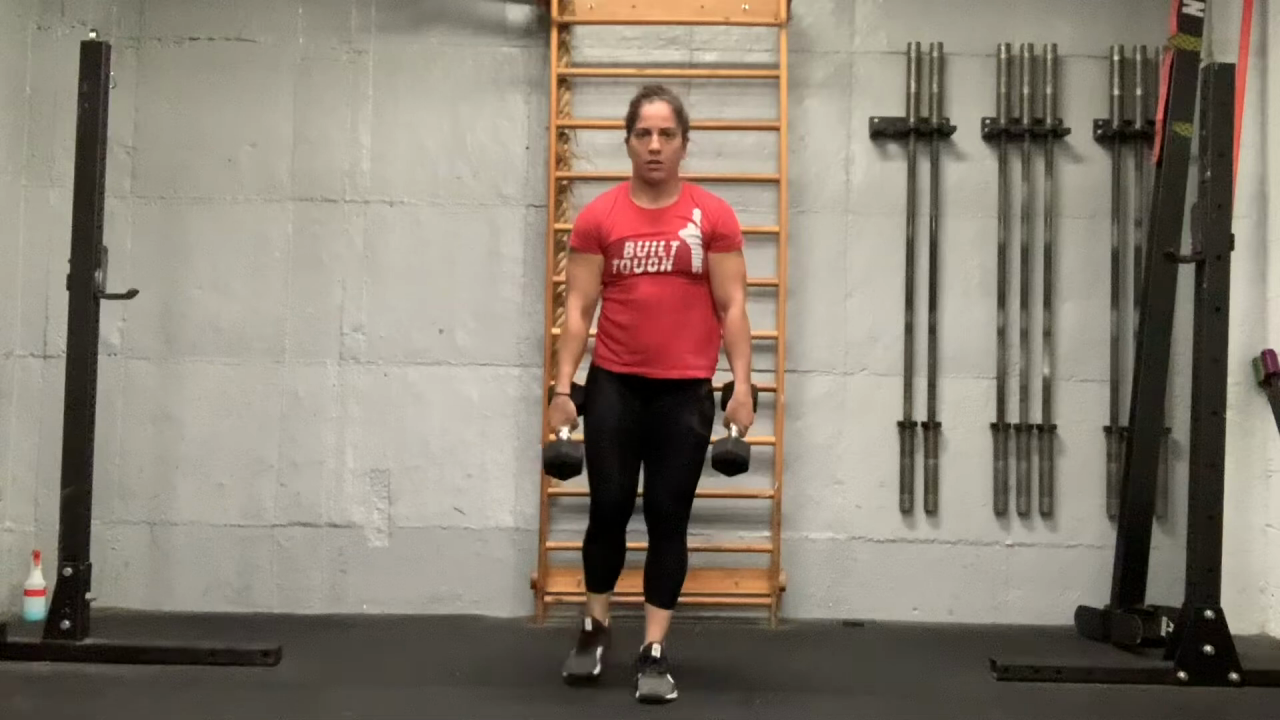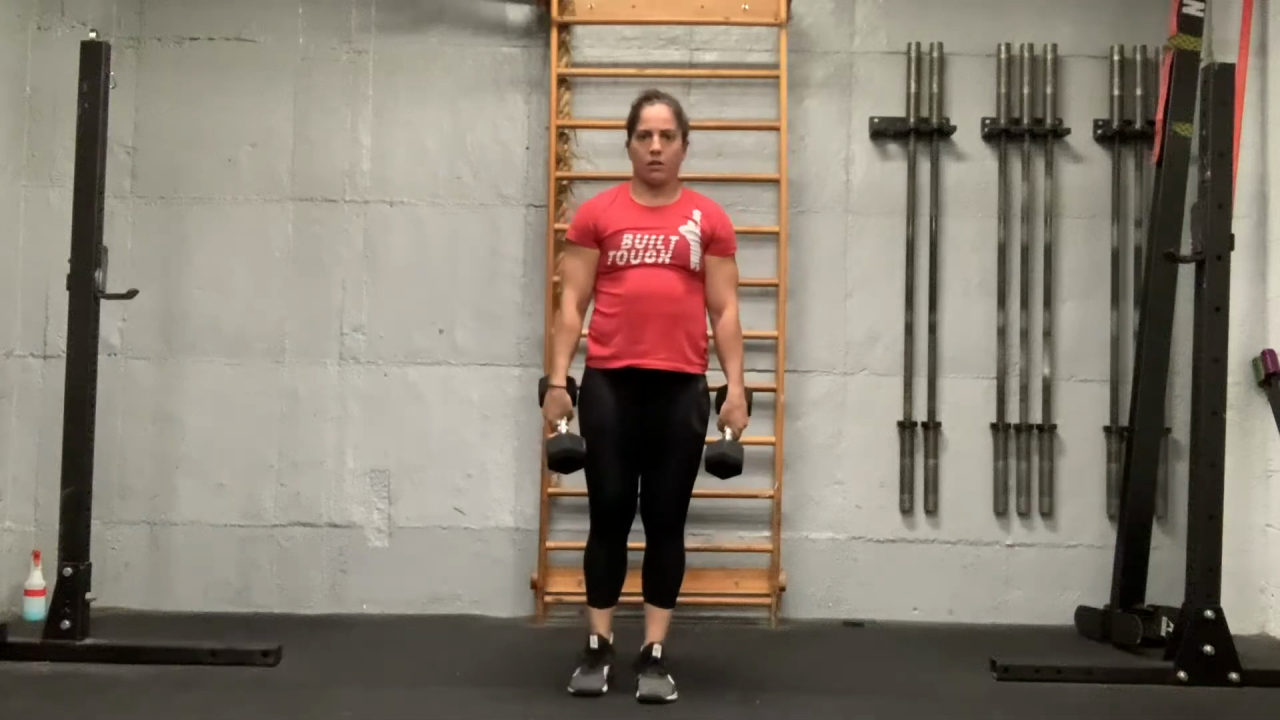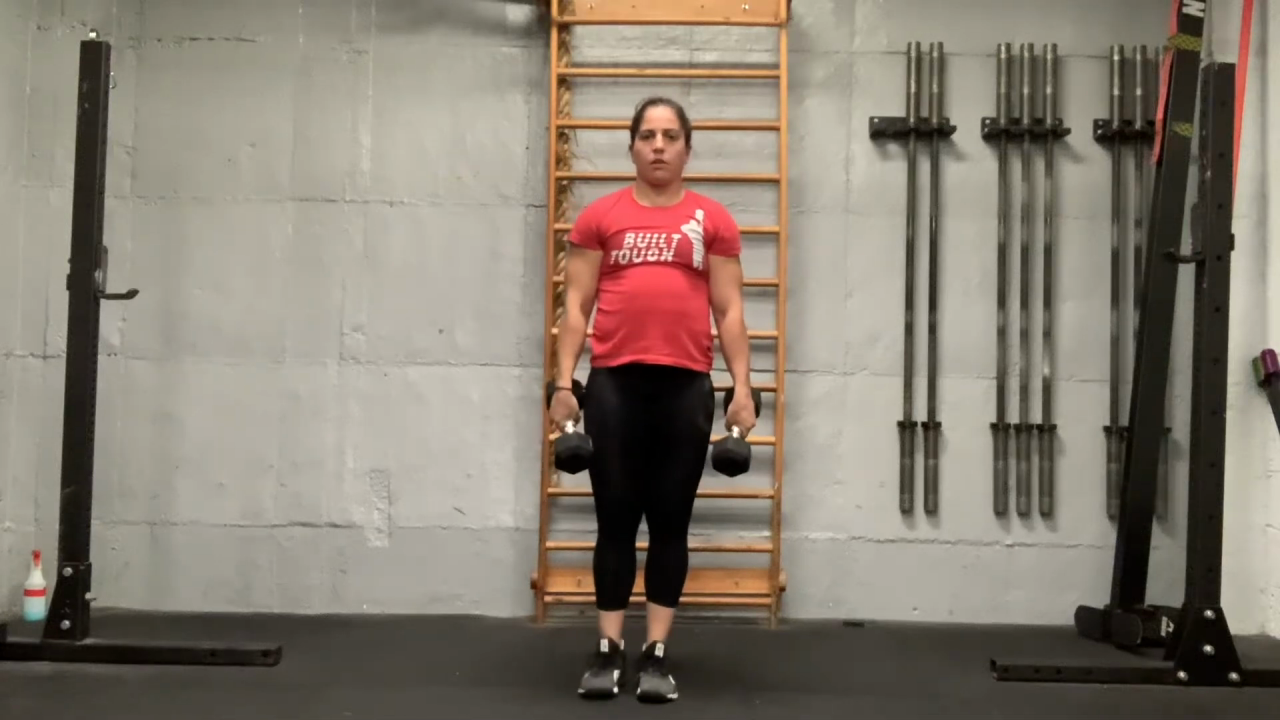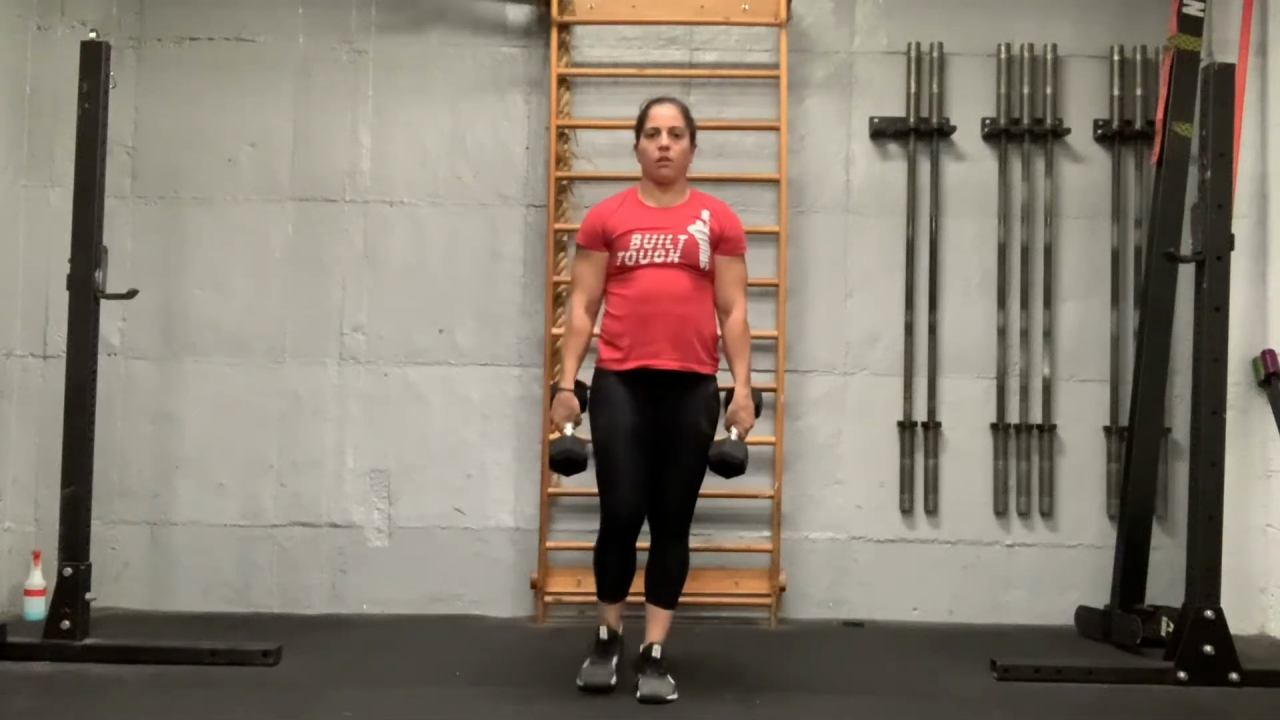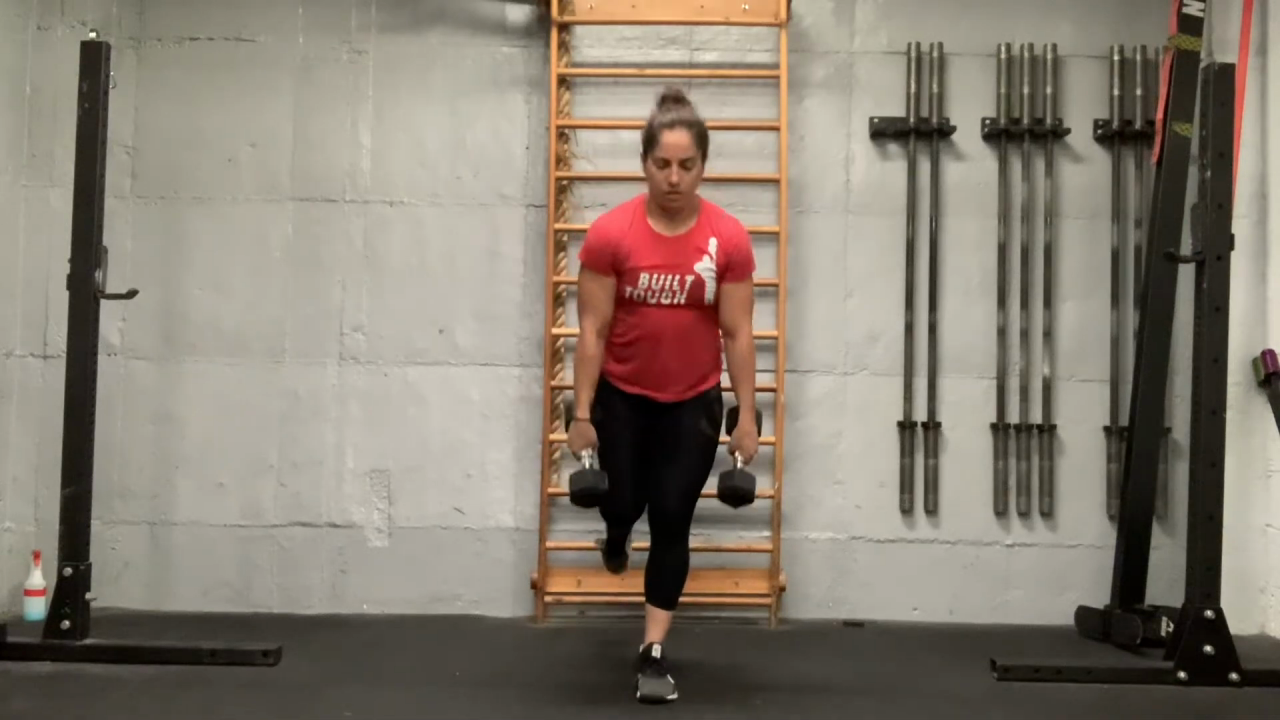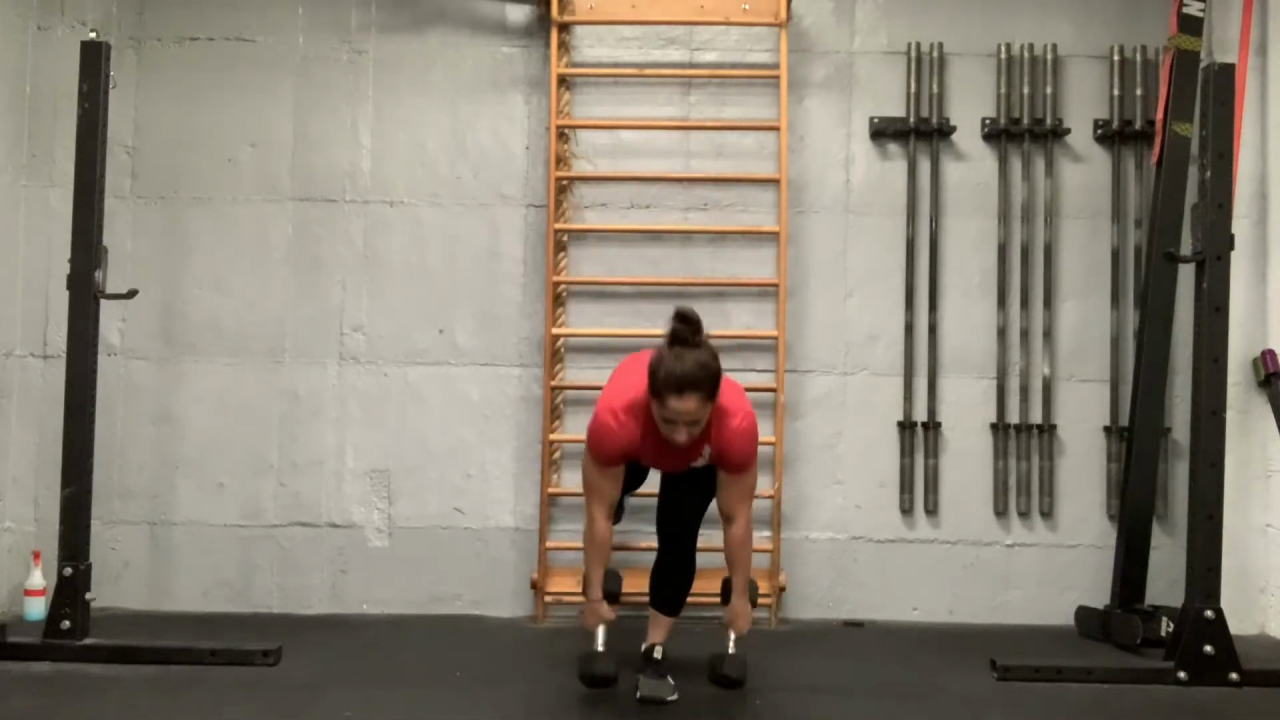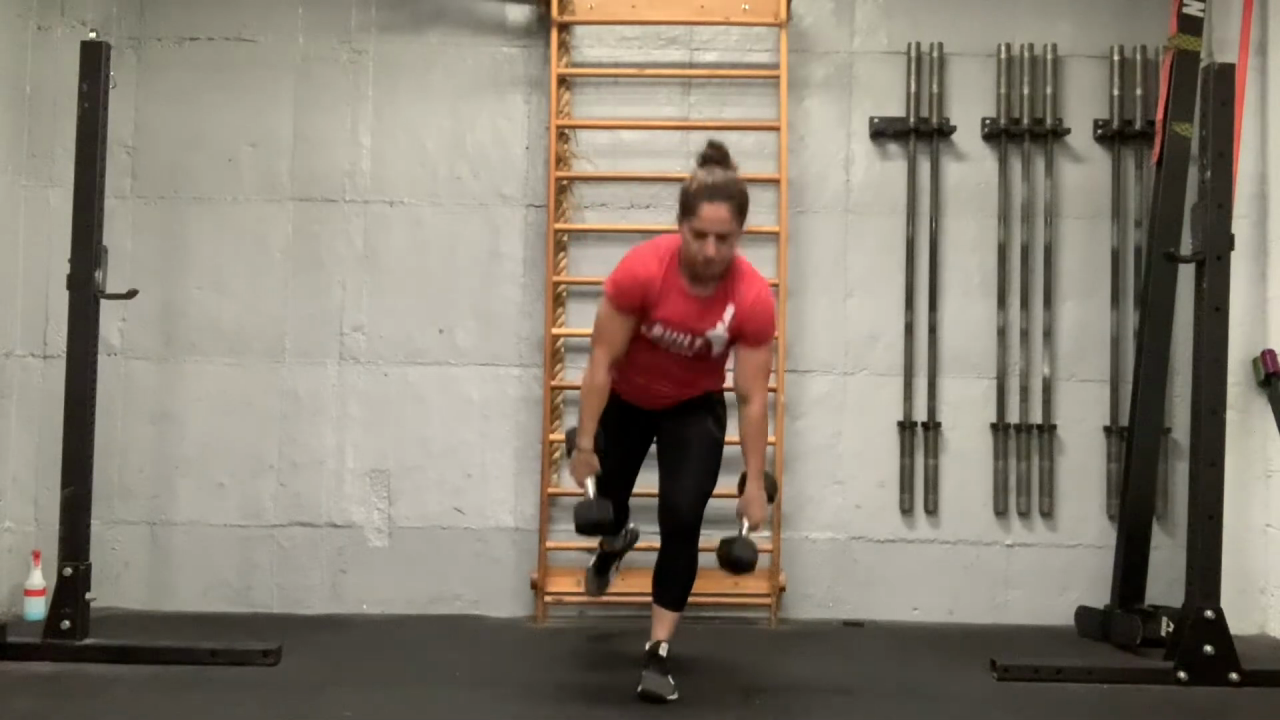
dt=0.7s
person 1, frame 1
left shoulder: (714, 215)
right shoulder: (598, 216)
left elbow: (732, 308)
right elbow: (579, 309)
left wrist: (741, 386)
right wrist: (563, 387)
left hip: (685, 391)
right hip: (613, 385)
left knee: (667, 520)
right knee: (608, 510)
left ankle: (653, 652)
right ankle: (594, 626)
person 1, frame 2
left shoulder: (709, 220)
right shoulder: (596, 214)
left elbow: (725, 312)
right elbow: (572, 304)
left wrist: (735, 388)
right wrist: (558, 382)
left hip: (682, 388)
right hip: (609, 384)
left knee: (665, 522)
right knee: (609, 517)
left ankle: (654, 653)
right ankle: (598, 646)
person 1, frame 3
left shoulder: (712, 219)
right shoulder: (599, 216)
left elbow: (729, 310)
right elbow: (577, 306)
left wrist: (742, 387)
right wrist: (563, 383)
left hip: (685, 385)
right hip: (614, 382)
left knee: (670, 520)
right knee: (616, 520)
left ankle: (655, 654)
right ankle: (608, 650)
person 1, frame 4
left shoulder: (719, 220)
right shoulder: (605, 217)
left elbow: (733, 312)
right elbow: (582, 308)
left wrist: (742, 388)
right wrist: (566, 384)
left hip: (692, 388)
right hip: (621, 384)
left knee: (672, 522)
right knee: (621, 515)
left ankle: (654, 654)
right ankle: (608, 636)
person 1, frame 5
left shoulder: (729, 238)
right shoulder: (609, 233)
left elbow: (737, 335)
right elbow: (592, 332)
left wrist: (746, 416)
right wrist: (581, 413)
left hip: (693, 402)
right hip: (622, 397)
left knee: (672, 523)
right knee: (621, 505)
left ankle: (653, 652)
right ankle: (617, 533)
person 1, frame 6
left shoulder: (736, 424)
right shoulder: (616, 416)
left elbow: (736, 520)
right elbow: (599, 514)
left wrist: (739, 596)
right wrist: (594, 595)
right hip: (637, 439)
left knee: (678, 533)
right knee: (616, 495)
left ankle: (654, 652)
right ankle: (624, 479)
person 1, frame 7
left shoulder: (754, 297)
right shoulder: (641, 267)
left elbow: (752, 398)
right elbow: (601, 362)
left wrist: (754, 486)
right wrist: (585, 444)
left hip: (696, 407)
right hip: (628, 400)
left knee: (681, 522)
right knee: (605, 497)
left ankle: (657, 650)
right ankle: (616, 538)
